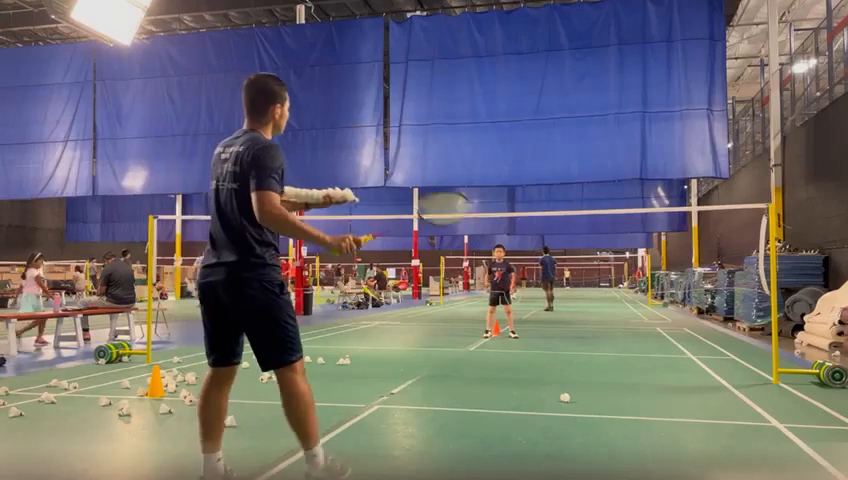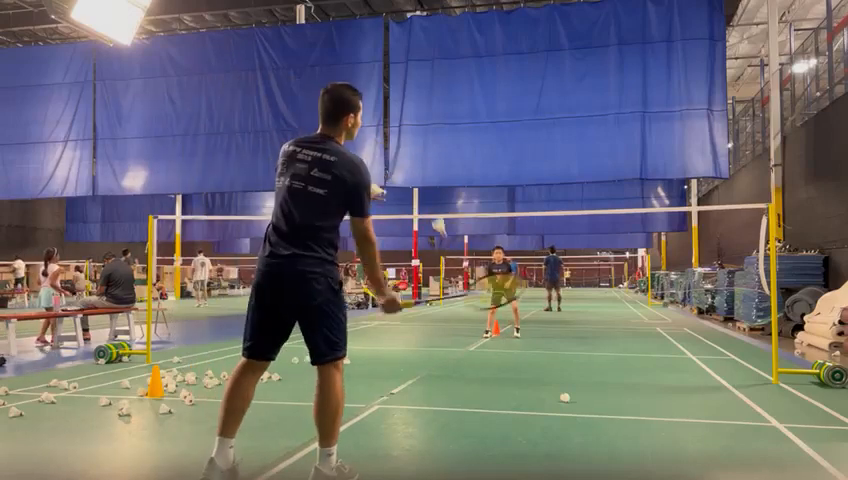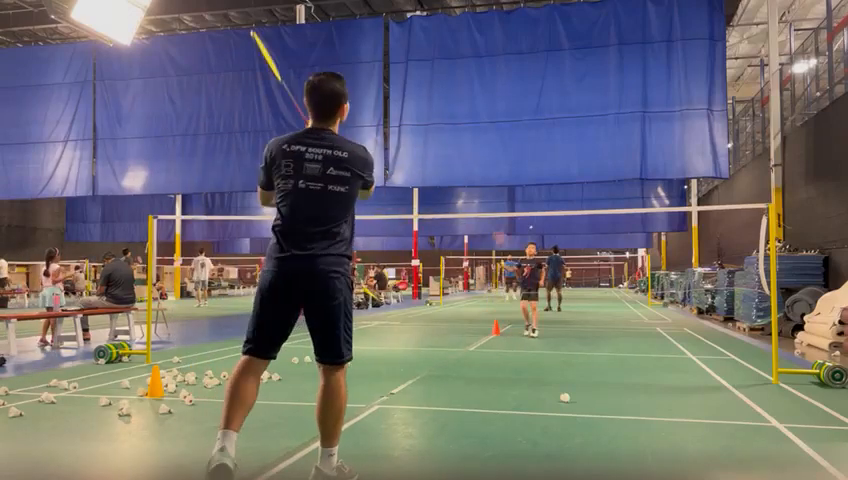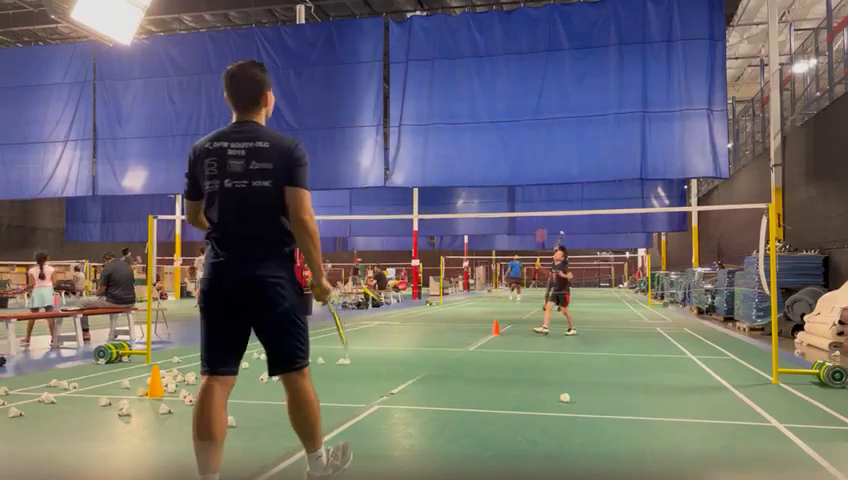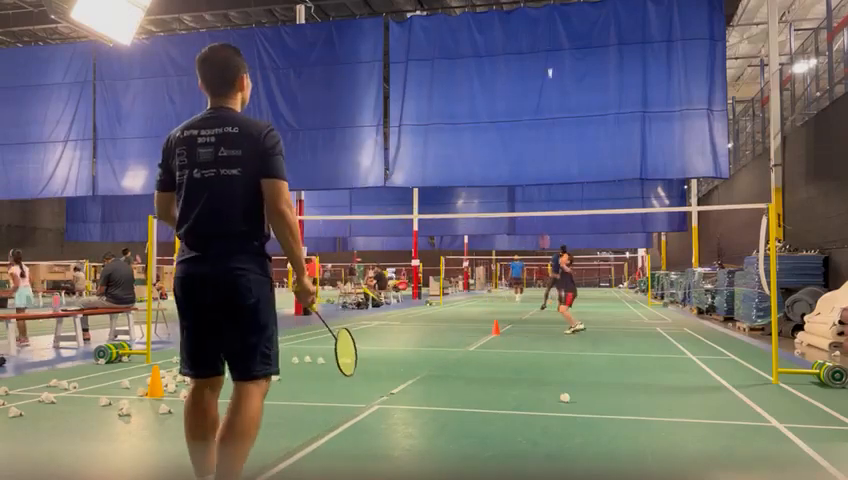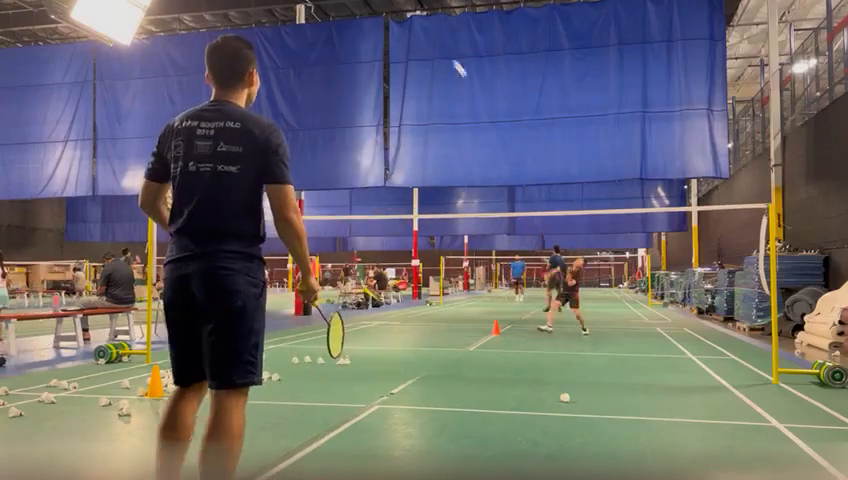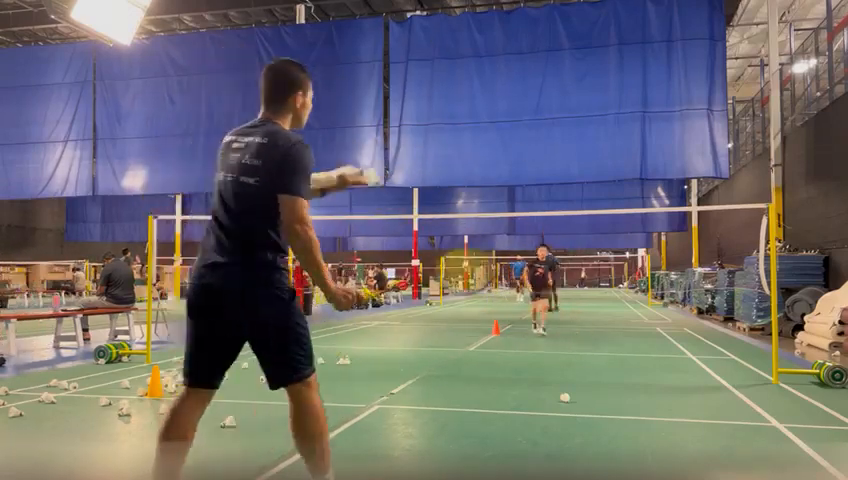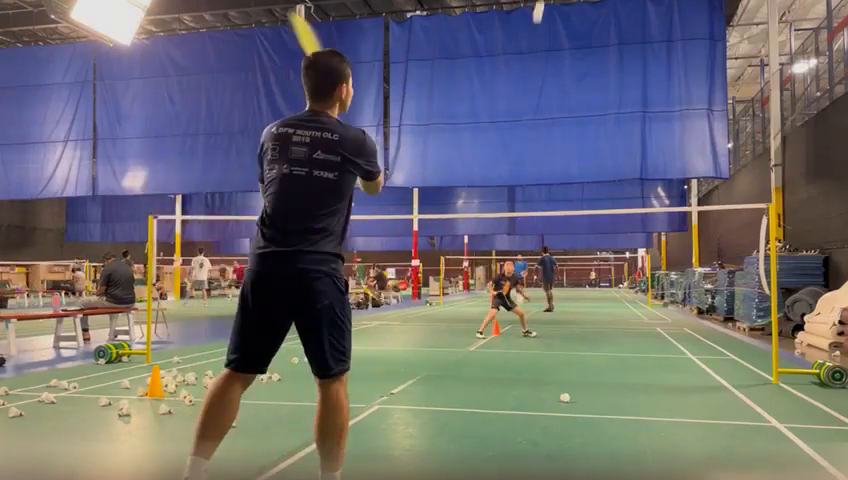
dt=0.5s
person 1, frame 1
left shoulder: (223, 150)
right shoulder: (264, 150)
right elbow: (267, 212)
left wrist: (314, 200)
right wrist: (325, 241)
left hip: (213, 275)
right hip: (252, 277)
left knee: (220, 371)
right knee: (290, 369)
person 1, frame 2
left shoulder: (288, 151)
right shoulder: (354, 167)
right elbow: (364, 239)
right wrist: (381, 291)
left hip: (270, 269)
right hip: (315, 275)
left knee: (252, 362)
right knee: (330, 366)
person 1, frame 3
left shoulder: (278, 149)
right shoulder: (358, 157)
left hip: (281, 267)
right hip: (329, 271)
left knee: (254, 358)
right knee: (333, 369)
person 1, frame 4
left shoulder: (201, 150)
right shoulder: (287, 149)
left elbow: (193, 216)
right elbow: (301, 218)
right wrist: (319, 275)
left hip: (219, 276)
right hip: (272, 275)
left knee: (216, 379)
right knee: (295, 374)
person 1, frame 5
left shoulder: (177, 139)
right shoulder: (260, 135)
left elbow: (163, 210)
right elbow: (280, 210)
right wrist: (301, 274)
left hip: (191, 271)
right hip: (242, 271)
left knee: (204, 383)
right knee: (250, 384)
person 1, frame 6
left shoulder: (175, 129)
right shoulder: (263, 133)
left elbow: (148, 202)
right elbow: (286, 214)
right wrist: (307, 273)
left hip: (180, 270)
right hip: (234, 272)
left knee: (189, 387)
right knee: (230, 394)
person 1, frame 7
left shoulder: (232, 140)
right shoulder: (291, 147)
right elbow: (296, 226)
left wrist: (337, 180)
right wrist: (329, 286)
left hip: (208, 279)
right hip: (256, 282)
left knee: (196, 390)
right knee: (302, 385)
person 1, frame 8
left shoulder: (272, 133)
right shoulder: (355, 141)
right elbow: (374, 182)
right wrist: (357, 178)
left hip: (266, 267)
right hip: (318, 272)
left knee: (236, 373)
right knee: (332, 381)
